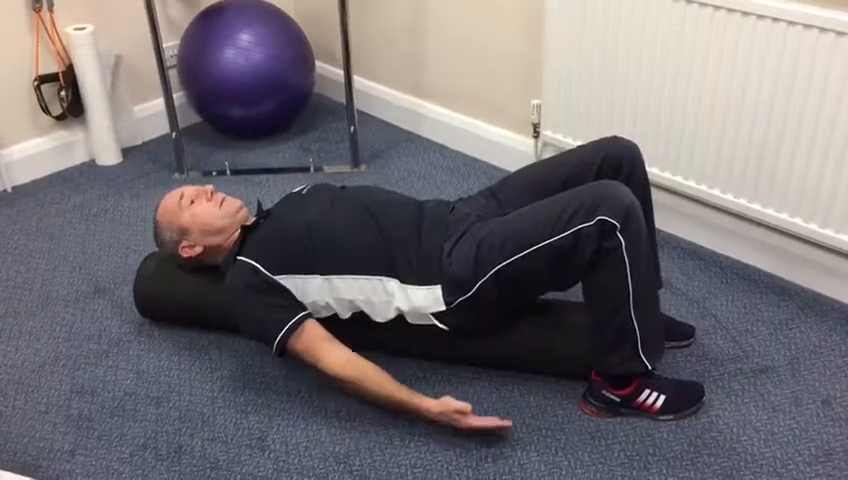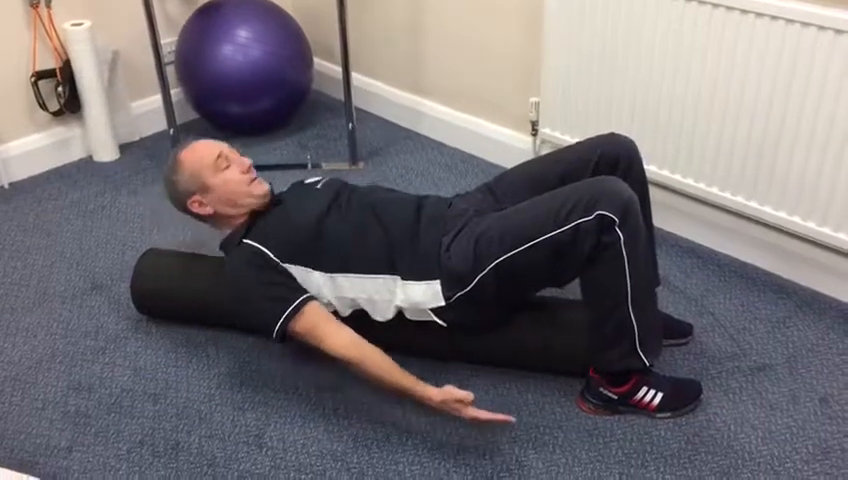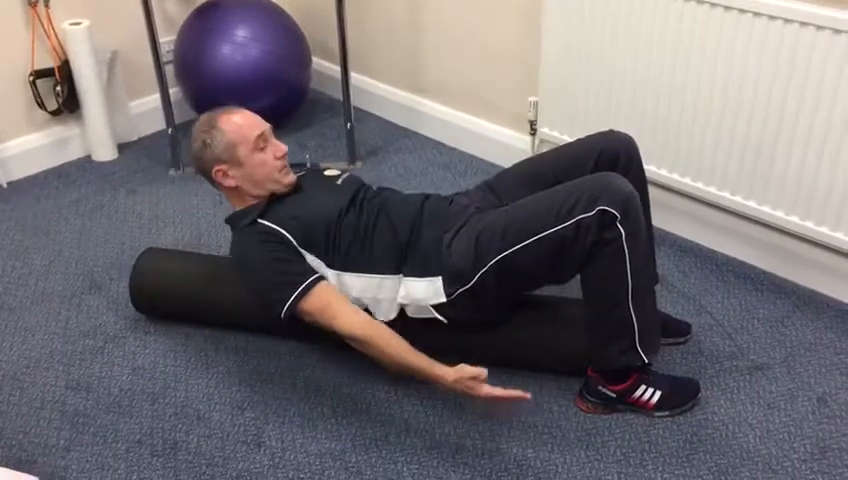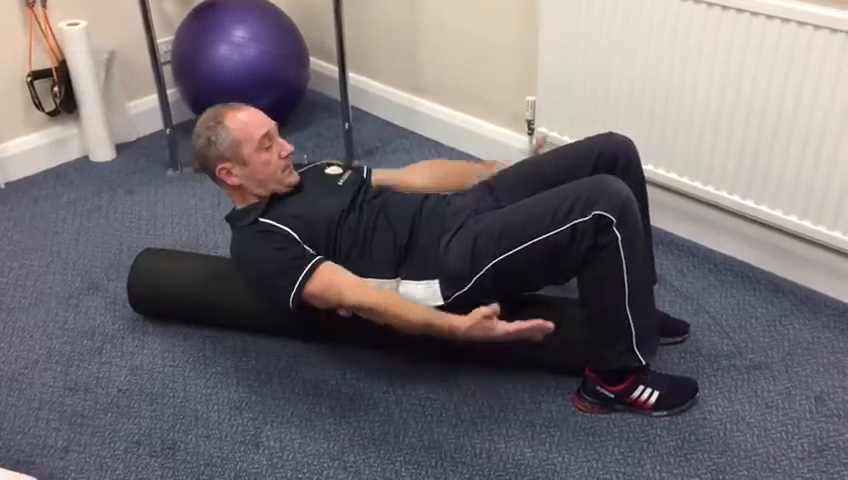
dt=0.4s
person 1, frame 1
left shoulder: (286, 208)
right shoulder: (249, 282)
right elbow: (328, 356)
right wrist: (426, 407)
left hip: (457, 219)
right hip: (457, 278)
left knee: (617, 156)
right knee: (612, 209)
left ankle: (634, 313)
right ankle: (622, 382)
person 1, frame 2
left shoulder: (293, 195)
right shoulder: (251, 263)
right elbow: (332, 338)
right wrist: (429, 395)
left hip: (456, 216)
right hip: (456, 275)
left knee: (614, 153)
right knee: (610, 204)
left ankle: (630, 310)
right ankle: (619, 380)
person 1, frame 3
left shoulder: (302, 180)
right shoulder: (259, 245)
right elbow: (346, 322)
right wrist: (444, 376)
left hip: (457, 214)
right hip: (455, 272)
left knee: (613, 150)
right knee: (611, 201)
left ankle: (633, 310)
right ankle: (617, 378)
person 1, frame 4
left shoulder: (307, 174)
right shoulder: (259, 243)
left elbow: (417, 177)
right elbow: (357, 296)
left wrist: (513, 173)
right wrist: (459, 326)
left hip: (455, 216)
right hip: (452, 268)
left knee: (611, 153)
right knee: (607, 205)
left ankle: (630, 308)
right ankle: (617, 379)
